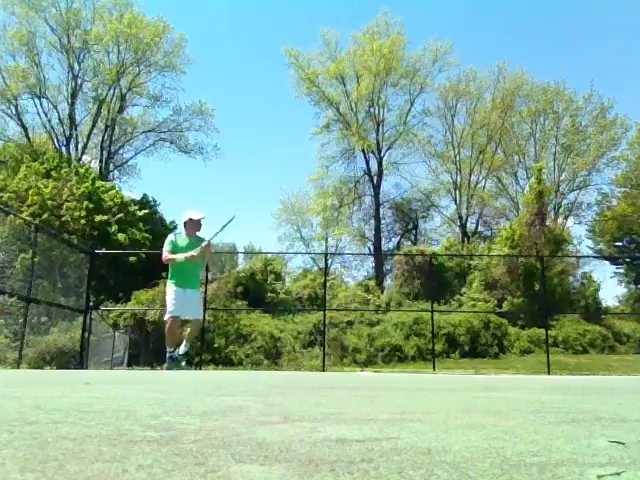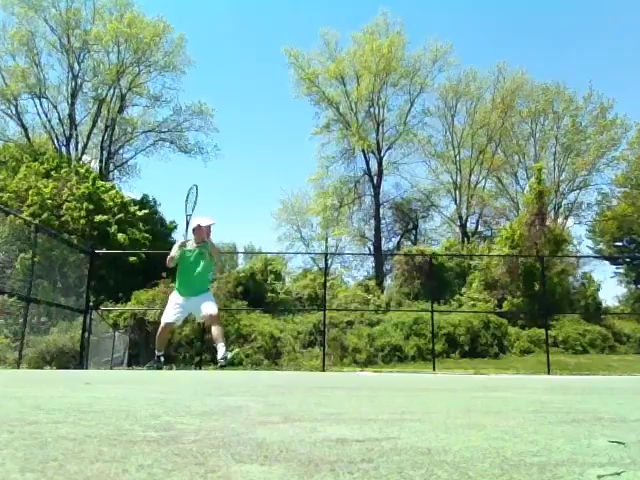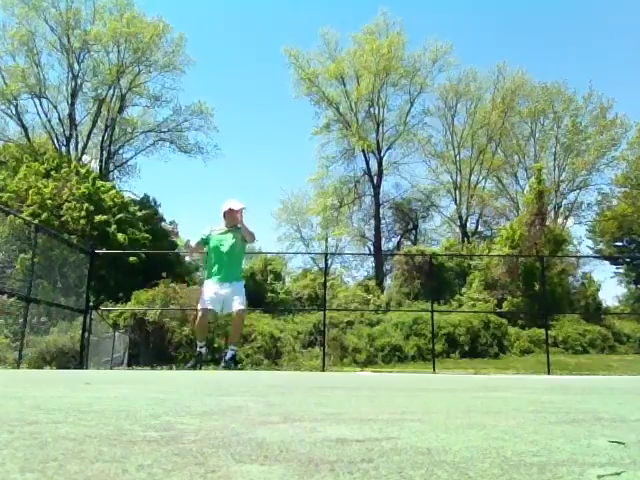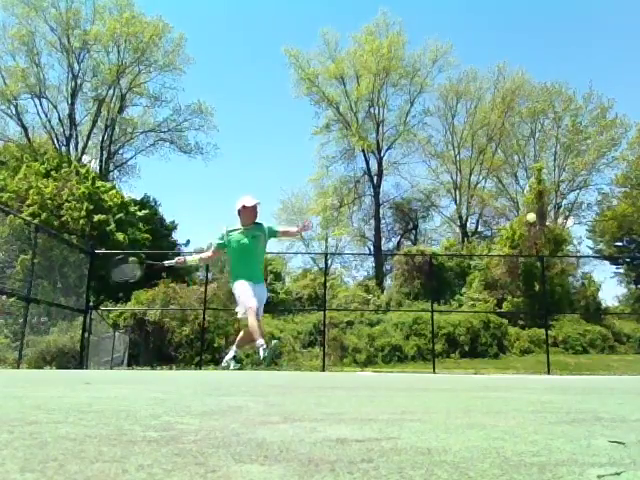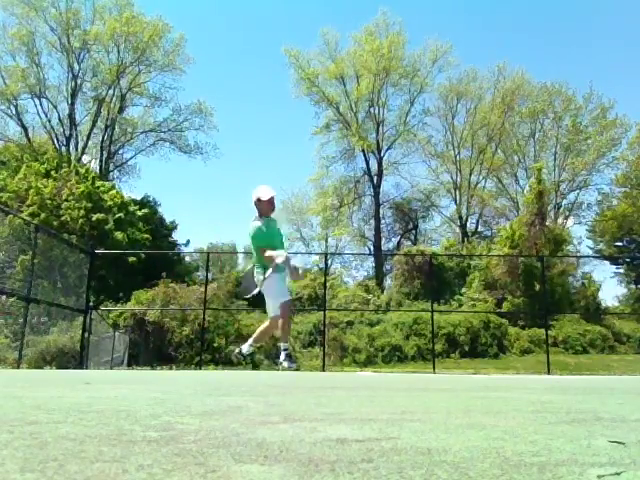
dt=0.3s
person 1, frame 1
left shoulder: (201, 241)
right shoulder: (173, 237)
left elbow: (209, 260)
right elbow: (165, 258)
left wrist: (207, 250)
right wrist: (185, 256)
left hip: (194, 289)
right hip: (176, 286)
left knee: (197, 323)
right knee: (172, 320)
left ankle: (182, 351)
right ankle: (170, 354)
person 1, frame 2
left shoulder: (212, 248)
right shoulder: (184, 246)
left elbow: (216, 255)
right elbow: (169, 263)
left wrist: (207, 240)
right wrist: (178, 249)
left hip: (203, 295)
right hip: (180, 295)
left knee: (213, 317)
right knee: (165, 326)
left ankle: (222, 355)
right ankle: (158, 357)
person 1, frame 3
left shoulder: (242, 233)
right shoulder: (211, 233)
left elbow: (251, 239)
left wrist: (241, 224)
left hip: (235, 283)
right hip: (213, 282)
left knee: (239, 314)
right knee: (203, 314)
left ankle: (230, 355)
right ankle: (200, 352)
person 1, frame 4
left shoulder: (262, 230)
right shoulder: (229, 233)
left elbow: (285, 233)
right elbow: (209, 256)
left wrist: (300, 230)
right wrist: (186, 260)
left hip: (259, 284)
right hip: (241, 282)
left knee: (249, 325)
right knee: (252, 308)
left ankle: (230, 357)
right ankle: (262, 349)
person 1, frame 5
left shoulder: (270, 221)
right shoulder: (257, 227)
right elbow: (266, 256)
left wrist: (289, 266)
right wrist: (279, 256)
left hip: (278, 274)
right hip: (269, 276)
left knee: (275, 321)
right knee: (286, 307)
left ankle: (246, 348)
right ankle: (285, 354)
